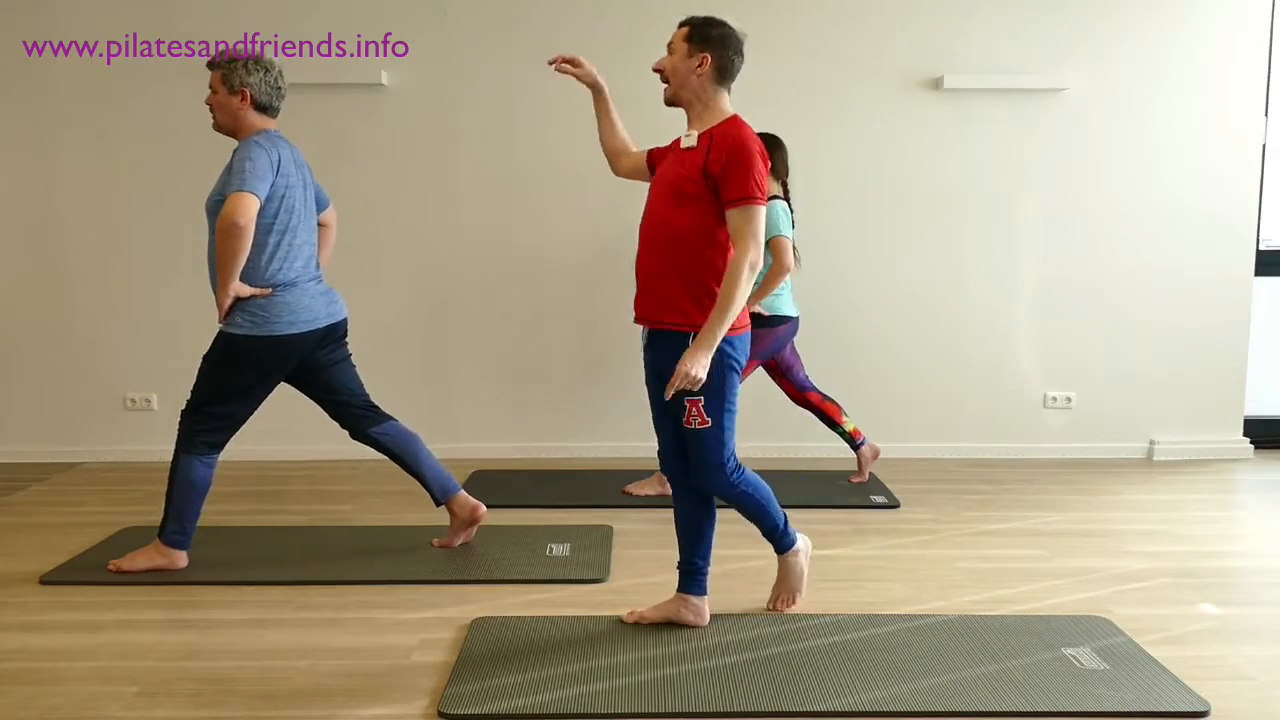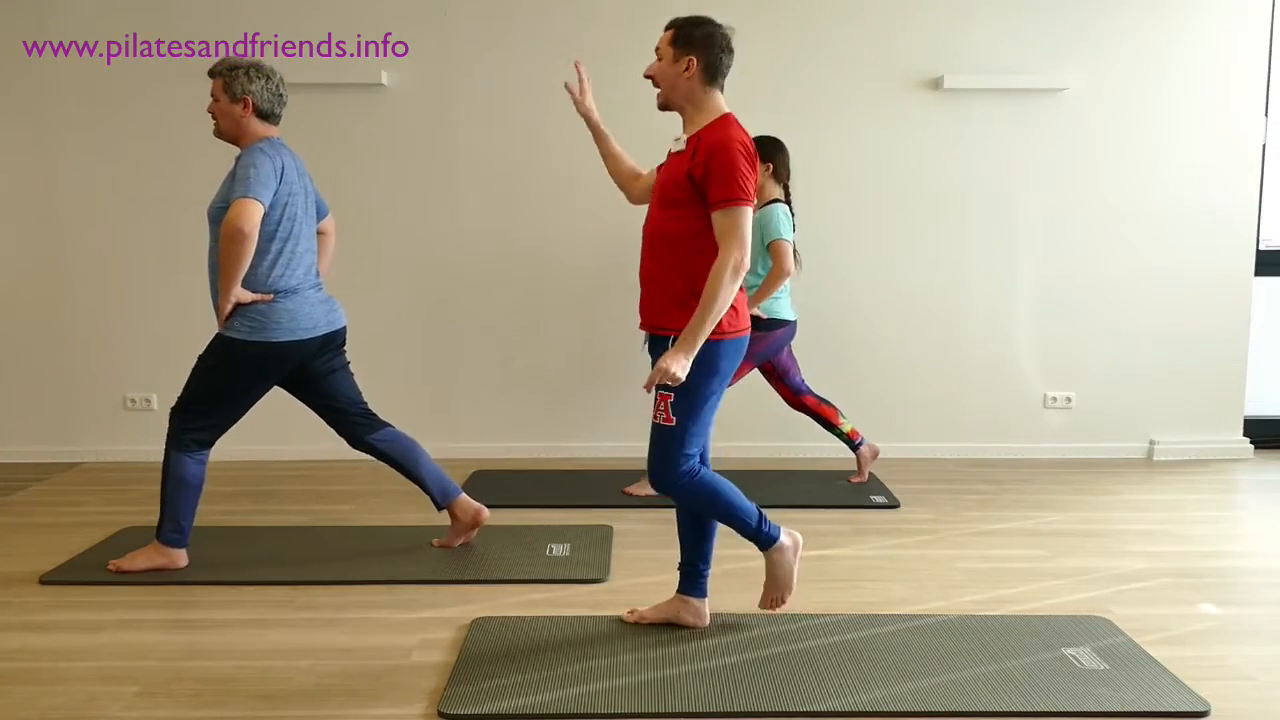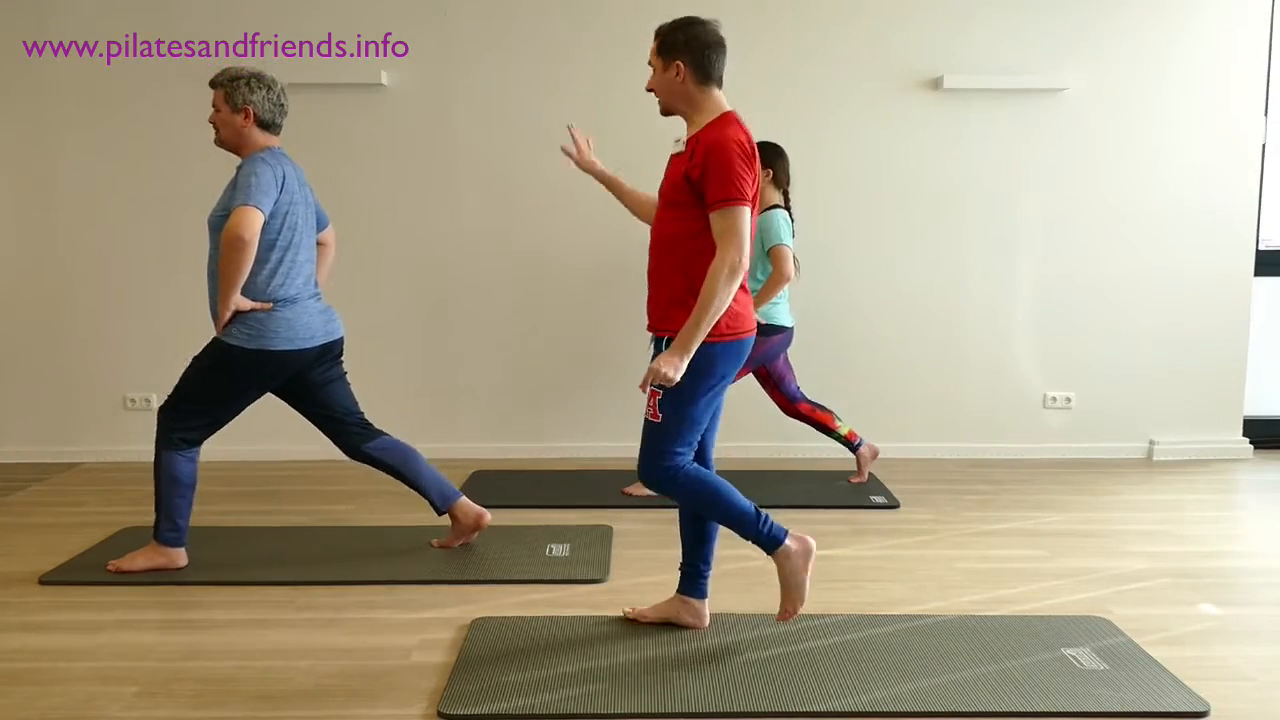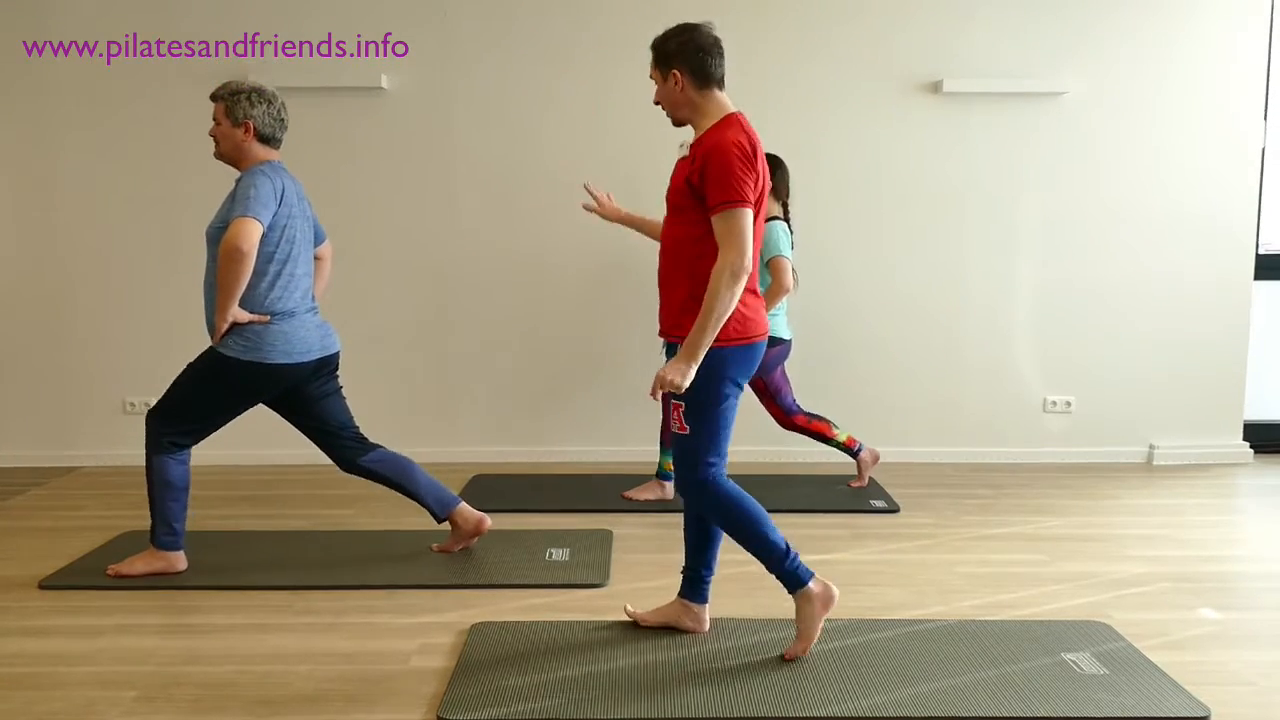
dt=0.2s
person 1, frame 1
left shoulder: (737, 145)
right shoulder: (684, 149)
left elbow: (749, 256)
right elbow: (623, 160)
left wrist: (703, 347)
right wrist: (597, 89)
left hip: (702, 341)
right hip: (662, 336)
left knee: (715, 470)
right knee: (681, 471)
left ankle: (789, 546)
right ankle: (691, 597)
person 1, frame 2
left shoulder: (725, 144)
right shoulder: (691, 146)
left elbow: (735, 258)
right elbow: (635, 188)
left wrist: (686, 348)
right wrist: (590, 119)
left hip: (702, 341)
right hip: (677, 337)
left knee: (671, 470)
right knee: (685, 468)
left ankle: (774, 540)
right ankle: (691, 598)
person 1, frame 3
left shoulder: (723, 143)
right shoulder: (703, 144)
left elbow: (733, 259)
right elbow: (663, 216)
left wrist: (679, 349)
right wrist: (597, 171)
left hip: (706, 339)
right hip: (698, 338)
left knee: (661, 465)
right knee: (689, 465)
left ankle: (782, 544)
right ankle: (691, 598)
person 1, frame 4
left shoulder: (724, 145)
right shoulder: (717, 144)
left elbow: (735, 261)
left wrist: (688, 357)
right wrist: (622, 218)
left hip: (715, 345)
right hip: (712, 343)
left knee: (699, 479)
right knee: (703, 478)
left ankle: (806, 586)
right ankle: (692, 603)
person 2, frame 1
left shoulder: (256, 150)
right shoulder: (287, 153)
left elbow: (238, 217)
right elbow: (327, 219)
left wrist: (227, 286)
left hip: (265, 328)
right hip: (318, 319)
left knee: (200, 431)
right knee: (364, 418)
left ankle: (170, 547)
right ankle: (459, 502)
person 2, frame 2
left shoulder: (260, 158)
right shoulder: (287, 161)
left elbow: (242, 223)
right elbow: (326, 228)
left wrist: (228, 292)
left hip: (264, 334)
right hip: (317, 327)
left knee: (189, 429)
right knee: (362, 425)
left ankle: (169, 547)
right ankle: (460, 506)
person 2, frame 3
left shoulder: (262, 168)
right shoulder: (288, 171)
left elbow: (242, 231)
right elbow: (326, 239)
left wrist: (228, 299)
left hip: (261, 341)
right hip: (314, 335)
left knee: (177, 427)
right knee: (358, 435)
left ankle: (167, 547)
right ankle: (462, 509)
person 2, frame 4
left shoulder: (260, 181)
right shoulder: (287, 185)
left elbow: (240, 243)
right elbow: (322, 253)
left wrist: (225, 310)
left hip: (257, 352)
right hip: (310, 348)
left knee: (166, 430)
right knee: (353, 449)
left ankle: (167, 551)
right ankle: (462, 515)
person 3, frame 1
left shoulder: (772, 208)
right shoulder: (768, 208)
left elbow: (785, 262)
left wrist: (752, 301)
left hip: (768, 322)
right hip: (773, 322)
right knee: (803, 391)
left ankle: (668, 477)
right ankle: (863, 448)
person 3, frame 2
left shoulder: (773, 212)
right shoulder: (763, 211)
left elbow: (784, 267)
left wrist: (751, 303)
left hip: (766, 325)
right hip: (771, 325)
right knee: (798, 395)
right ankle: (863, 448)
person 3, frame 3
left shoulder: (773, 218)
right shoulder: (763, 216)
left elbow: (785, 272)
left wrist: (751, 308)
left hip: (764, 331)
right hip: (767, 331)
right knee: (794, 402)
right ankle: (862, 449)
person 3, frame 4
left shoulder: (772, 229)
right shoulder: (762, 227)
left elbow: (783, 283)
left hip: (763, 341)
right hip: (765, 342)
right knee: (790, 415)
left ankle: (664, 482)
right ankle: (861, 453)
